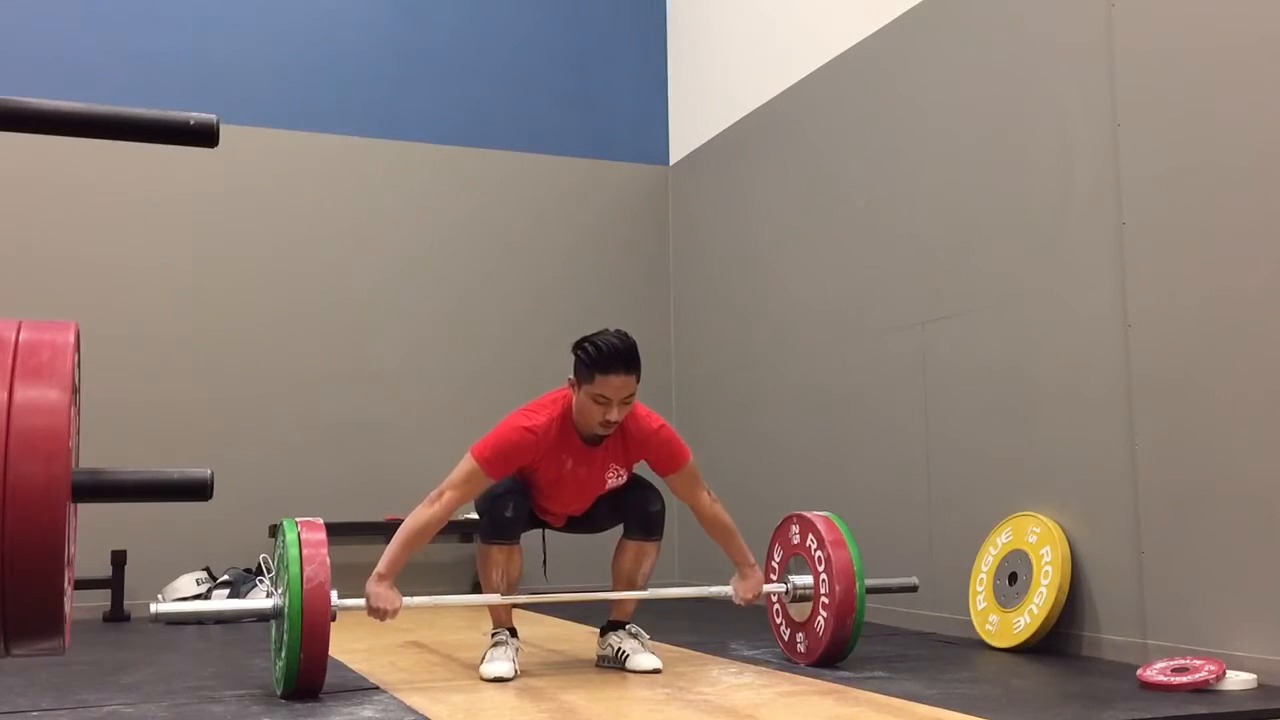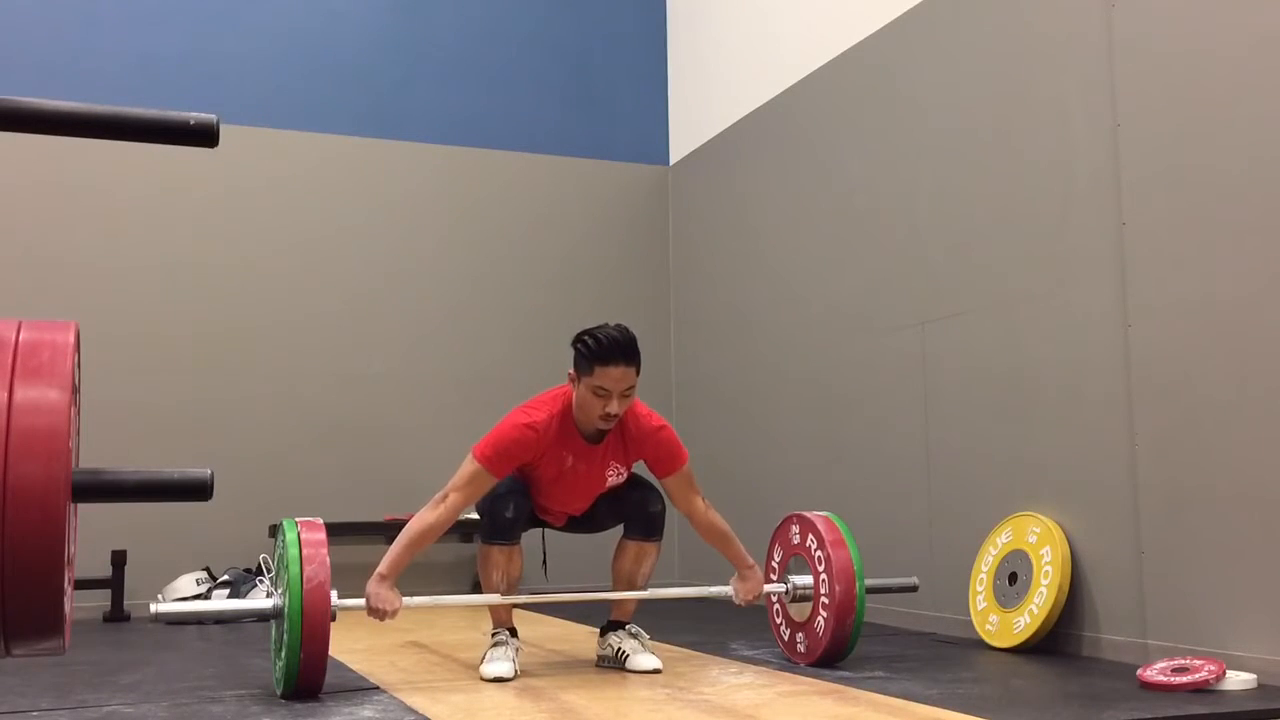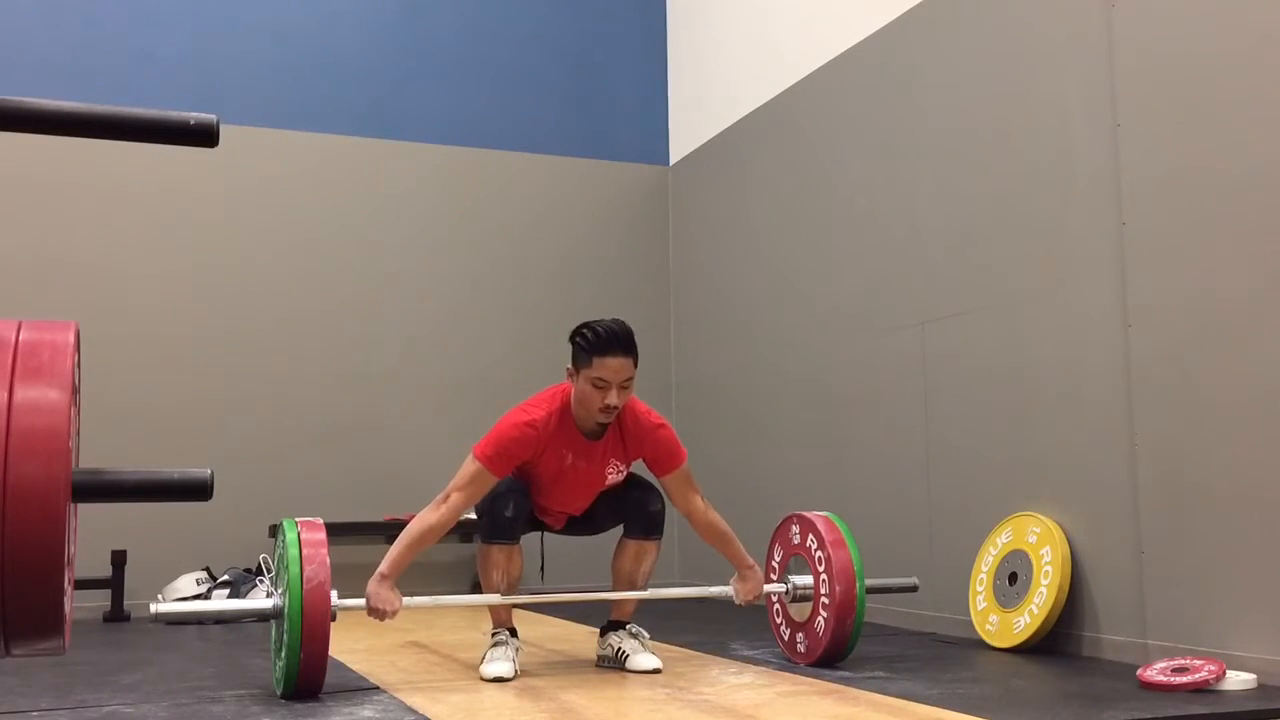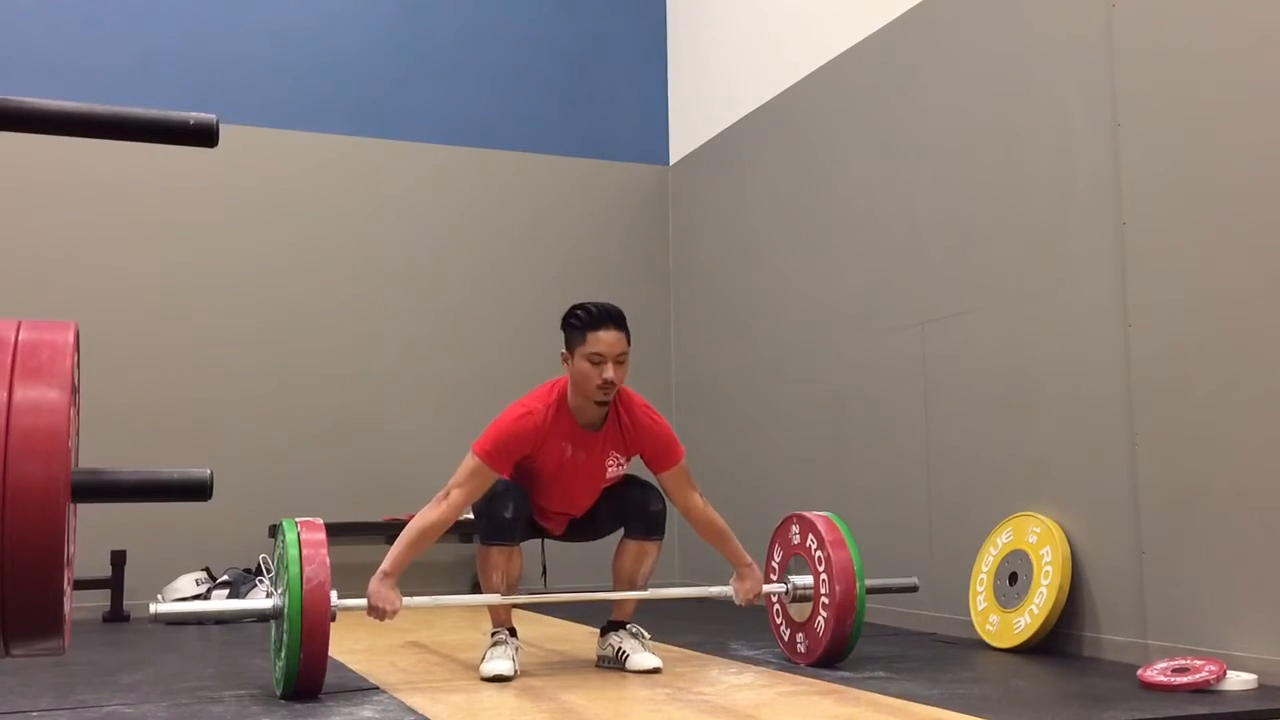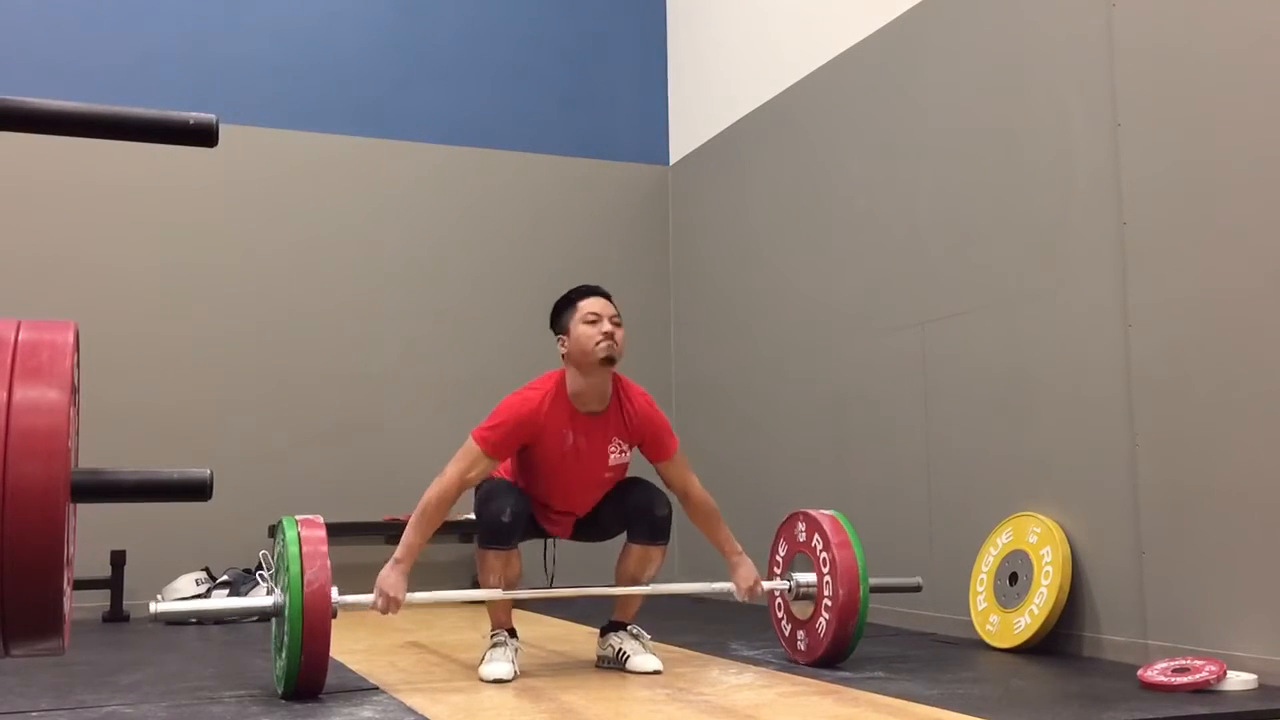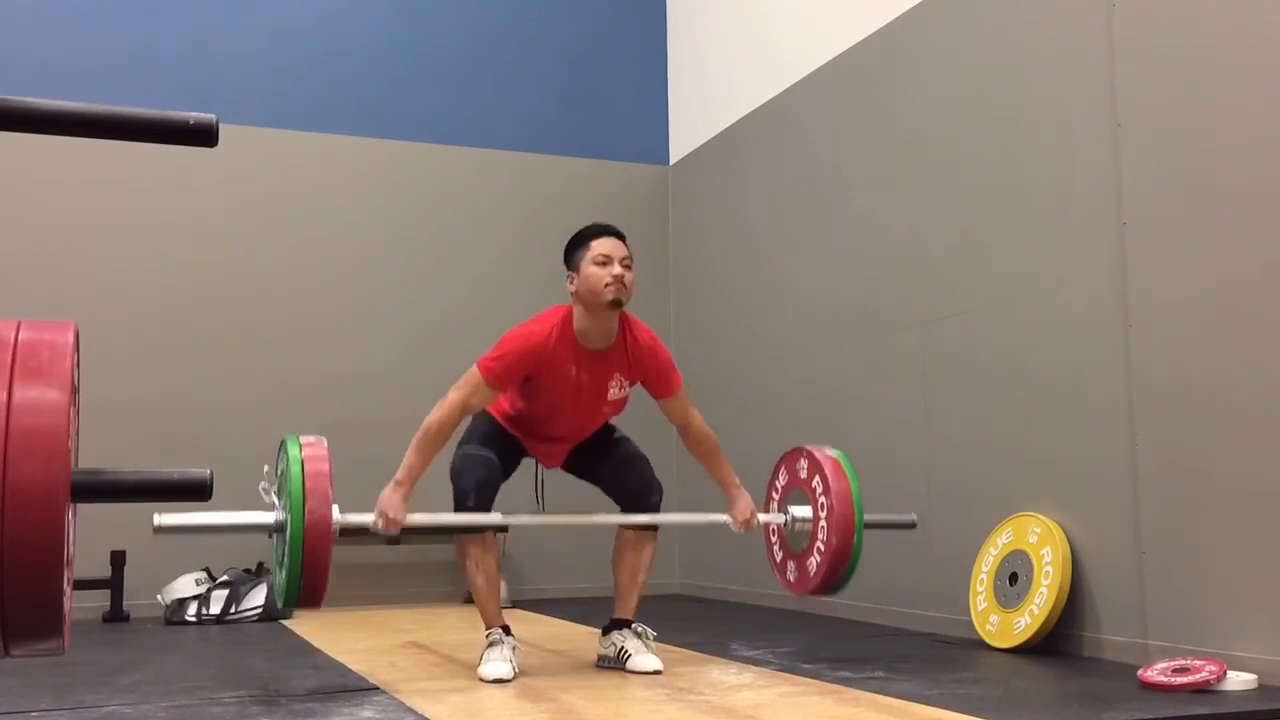
dt=0.3s
person 1, frame 1
left shoulder: (650, 432)
right shoulder: (530, 428)
left elbow: (702, 499)
right elbow: (444, 499)
left wrist: (747, 569)
right wrist: (383, 579)
left hip: (586, 506)
right hip: (526, 500)
left knee: (648, 505)
right knee: (500, 505)
left ankle: (617, 633)
right ankle: (503, 638)
person 1, frame 2
left shoulder: (650, 430)
right shoulder: (531, 426)
left elbow: (695, 505)
right elbow: (449, 502)
left wrist: (746, 569)
right wrist: (383, 579)
left hip: (588, 506)
right hip: (524, 498)
left knee: (648, 505)
right knee: (501, 505)
left ankle: (617, 634)
right ankle: (503, 638)
person 1, frame 3
left shoulder: (648, 428)
right shoulder: (529, 423)
left elbow: (694, 504)
right elbow: (451, 502)
left wrist: (746, 569)
right wrist: (384, 578)
left hip: (585, 507)
right hip: (524, 502)
left knee: (648, 505)
right knee: (500, 505)
left ankle: (617, 634)
right ankle: (503, 638)
person 1, frame 4
left shoulder: (643, 421)
right shoulder: (529, 419)
left elbow: (691, 501)
right elbow: (451, 500)
left wrist: (744, 567)
right wrist: (386, 578)
left hip: (585, 513)
right hip: (525, 510)
left knee: (648, 504)
right knee: (499, 504)
left ankle: (617, 633)
right ankle: (503, 638)
person 1, frame 5
left shoulder: (639, 409)
right shoulder: (530, 406)
left elbow: (687, 488)
right elbow: (454, 481)
left wrist: (737, 559)
right wrist: (398, 566)
left hip: (589, 512)
right hip: (526, 508)
left knee: (653, 507)
right knee: (497, 505)
left ankle: (618, 634)
right ankle: (502, 639)
person 1, frame 6
left shoulder: (643, 345)
right shoulder: (538, 337)
left elbow: (688, 423)
right elbow: (456, 406)
left wrist: (733, 491)
right wrist: (400, 486)
left hip: (582, 432)
right hip: (507, 424)
left knee: (644, 493)
right knee: (472, 485)
left ankle: (621, 634)
right ankle: (498, 640)
